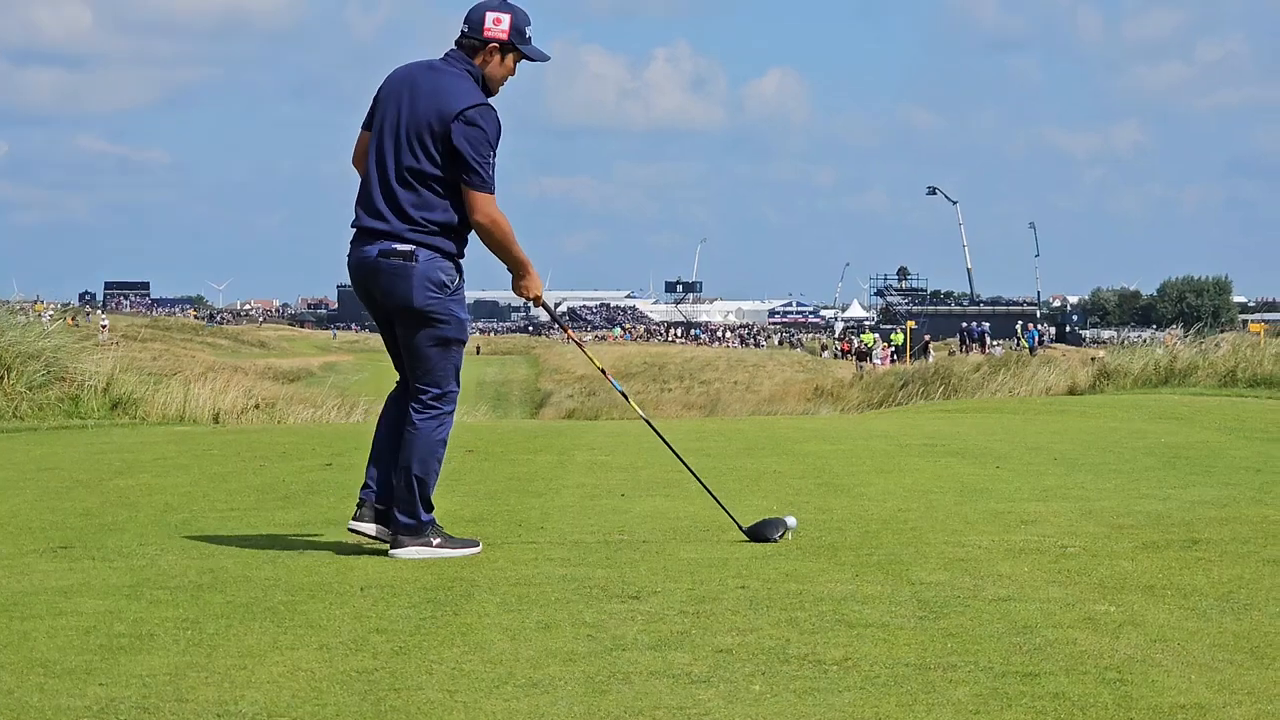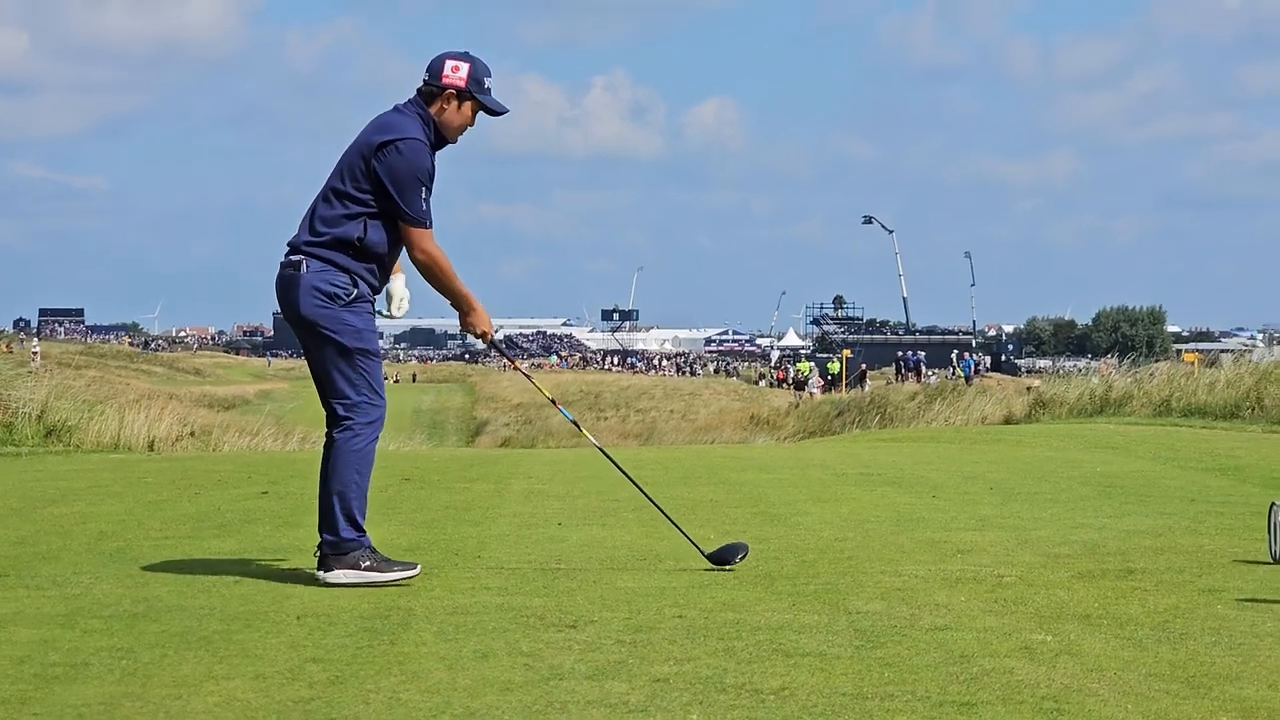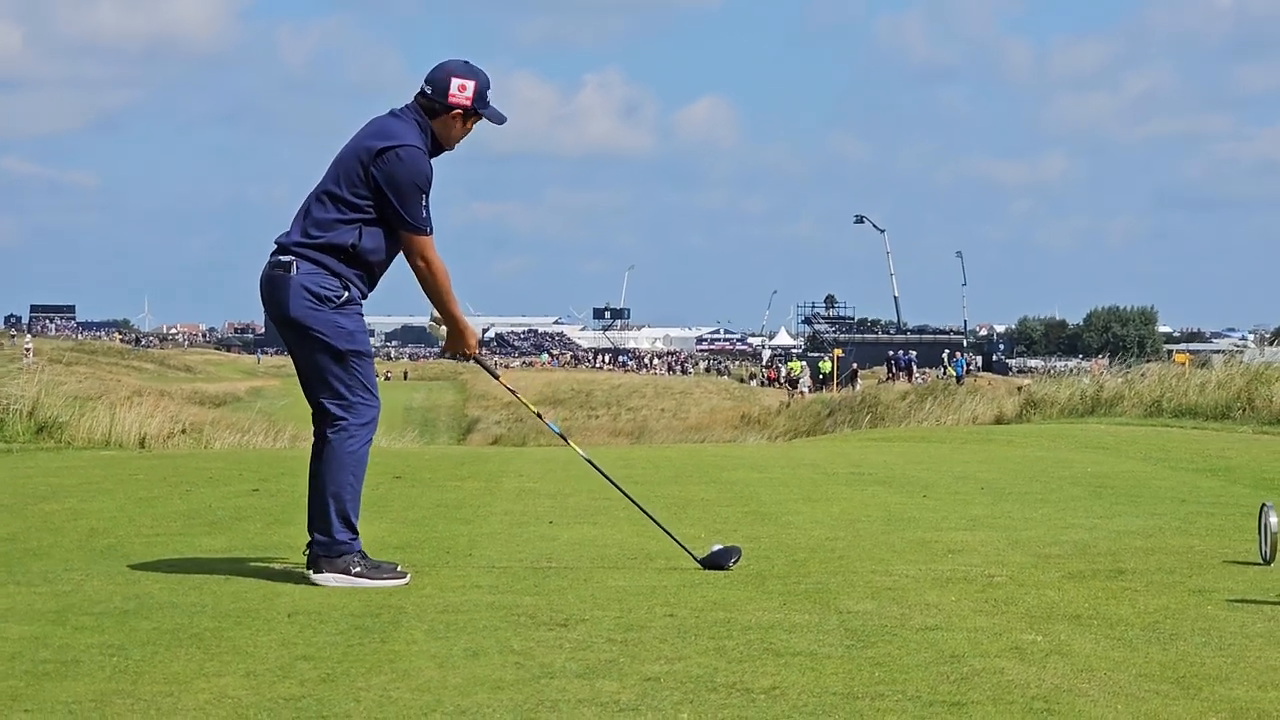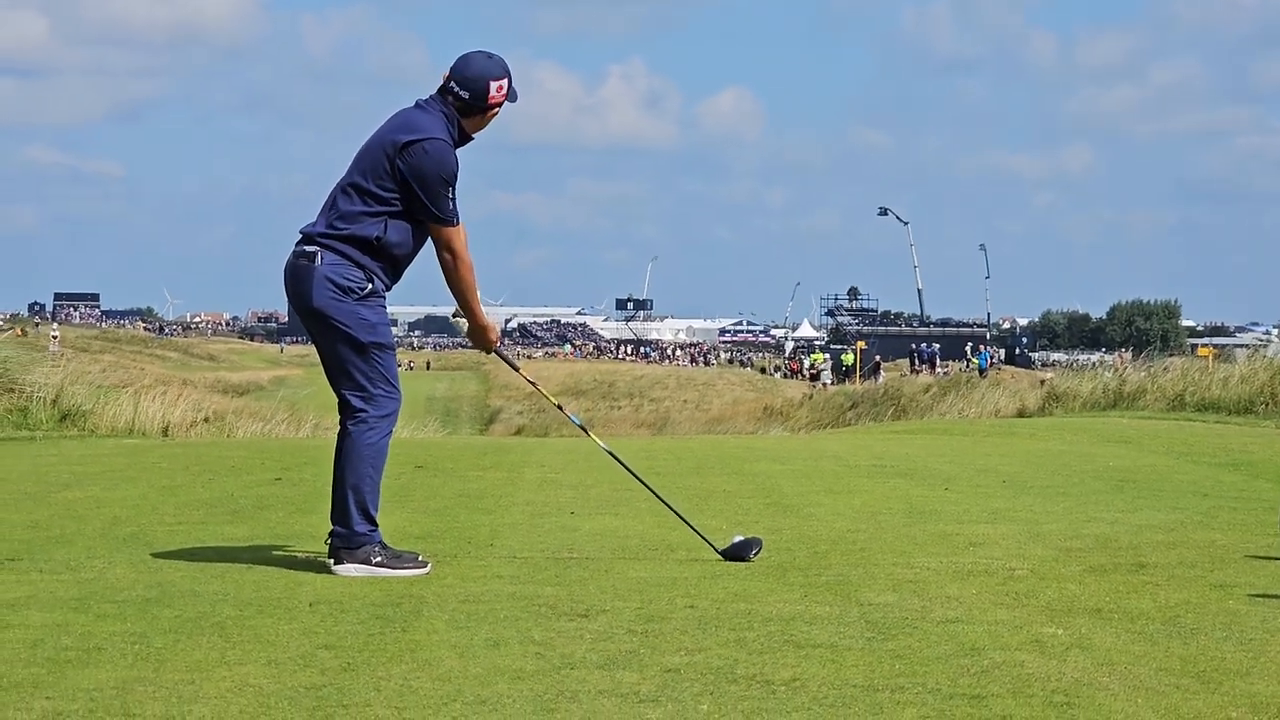
dt=0.7s
person 1, frame 1
left shoulder: (401, 79)
right shoulder: (473, 111)
left elbow: (362, 157)
right elbow: (482, 214)
right wrist: (523, 270)
left hip: (368, 255)
right hip: (422, 266)
left knee: (413, 383)
right knee: (434, 396)
left ankle: (377, 504)
right ankle: (413, 528)
person 1, frame 2
left shoulder: (397, 129)
right shoulder: (406, 146)
right elbow: (422, 249)
left wrist: (392, 278)
right wrist: (469, 307)
left hip: (314, 282)
right hip: (331, 285)
left knee: (350, 414)
right knee: (362, 411)
left ankle: (337, 548)
right ankle: (346, 550)
person 1, frame 3
left shoulder: (395, 131)
right shoulder: (405, 153)
left elbow: (414, 248)
right elbow: (423, 256)
left wrist: (448, 315)
right wrist: (458, 326)
left hip: (297, 282)
right hip: (319, 286)
left knee: (337, 415)
right knee: (355, 412)
left ankle: (326, 546)
right ankle: (337, 553)
person 1, frame 4
left shoulder: (422, 122)
right shoulder: (430, 146)
left elbow: (452, 226)
right elbow: (450, 248)
left wrist: (473, 304)
right wrist: (479, 322)
left hip: (321, 273)
right hip: (343, 278)
left knee: (364, 406)
right knee: (376, 405)
left ankle: (349, 536)
right ankle: (357, 544)
